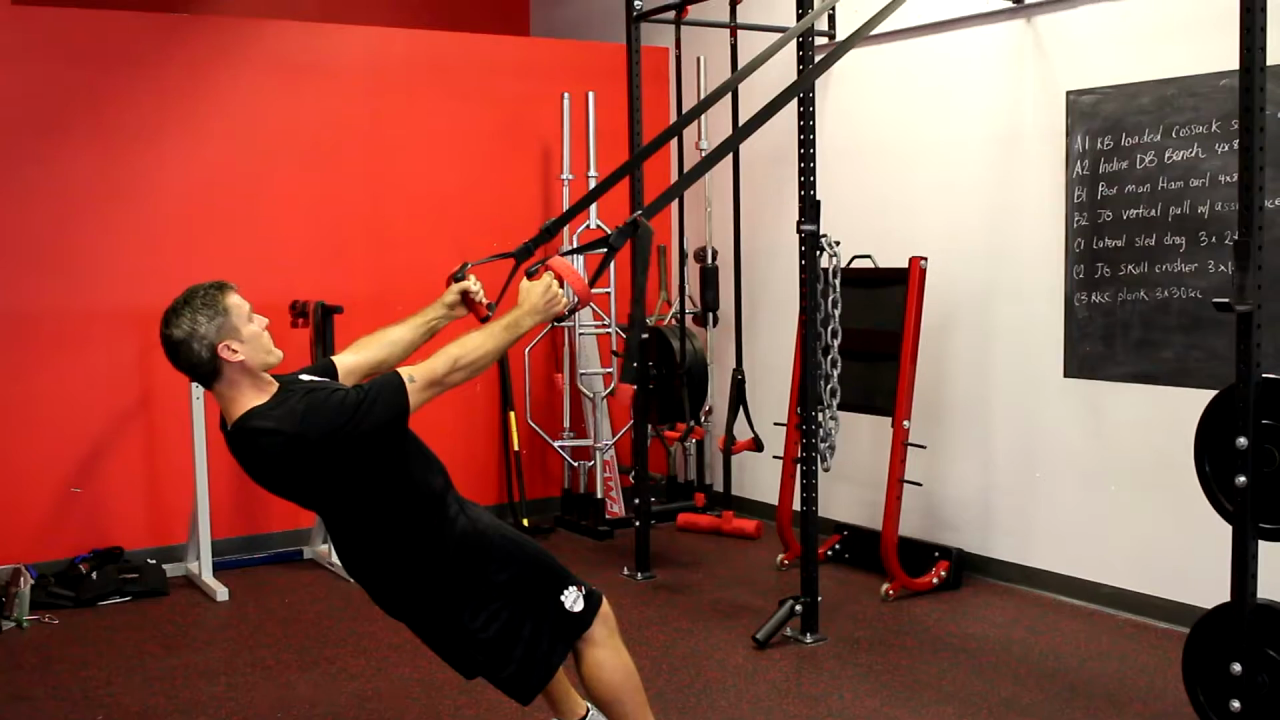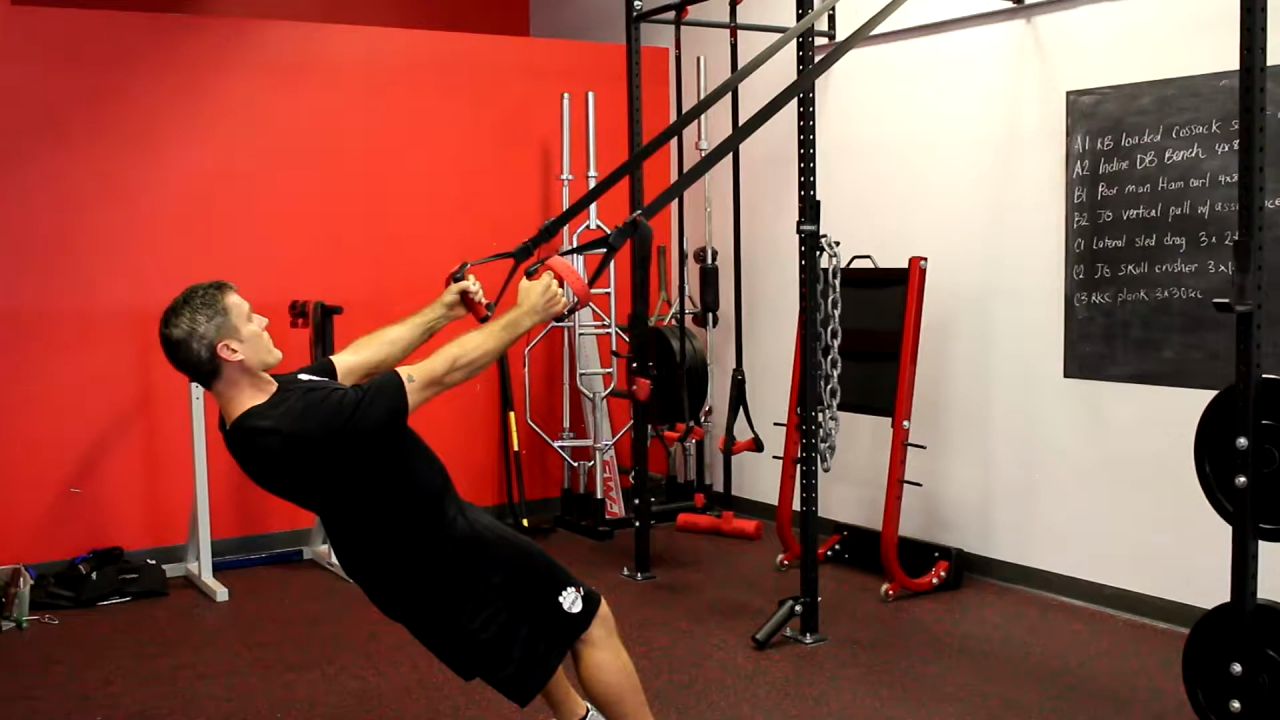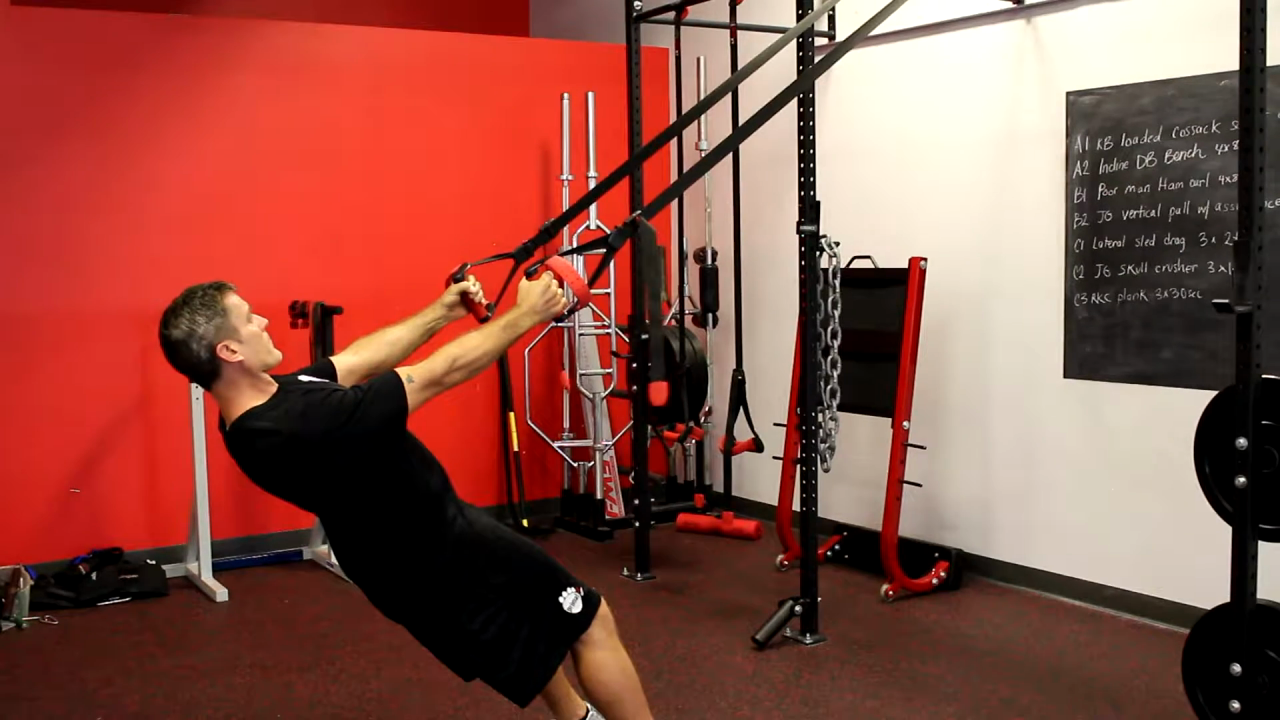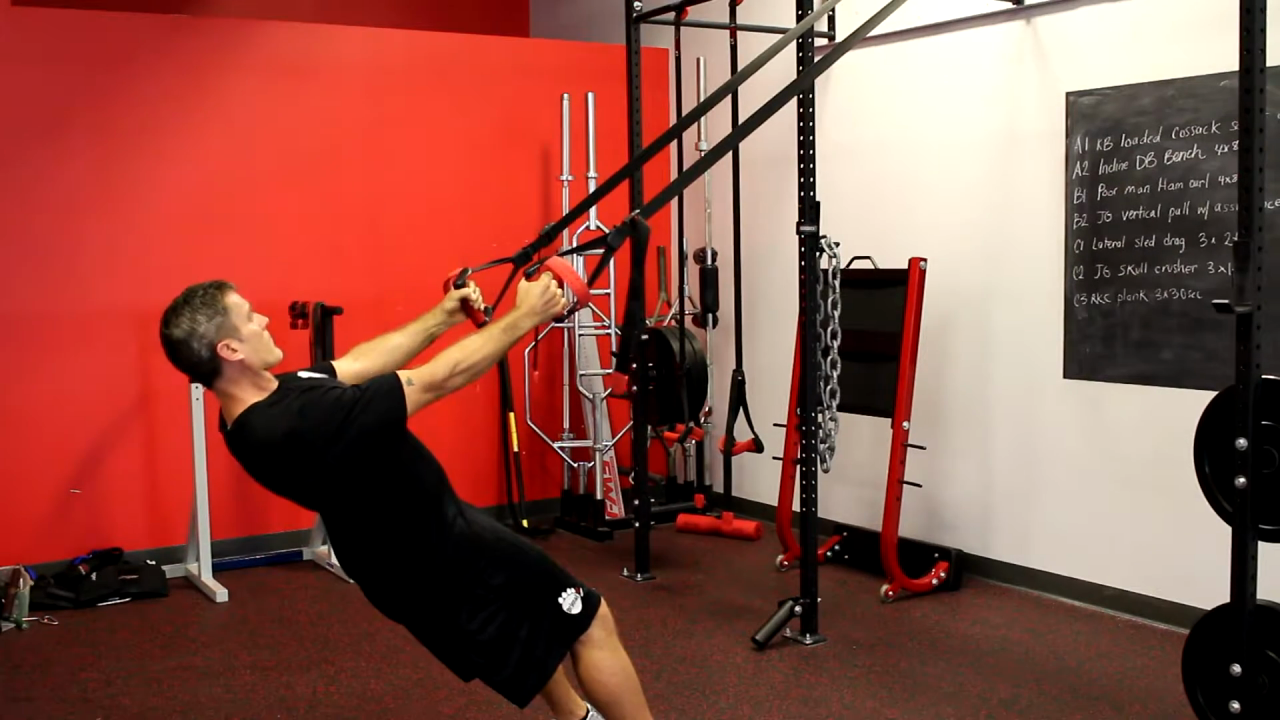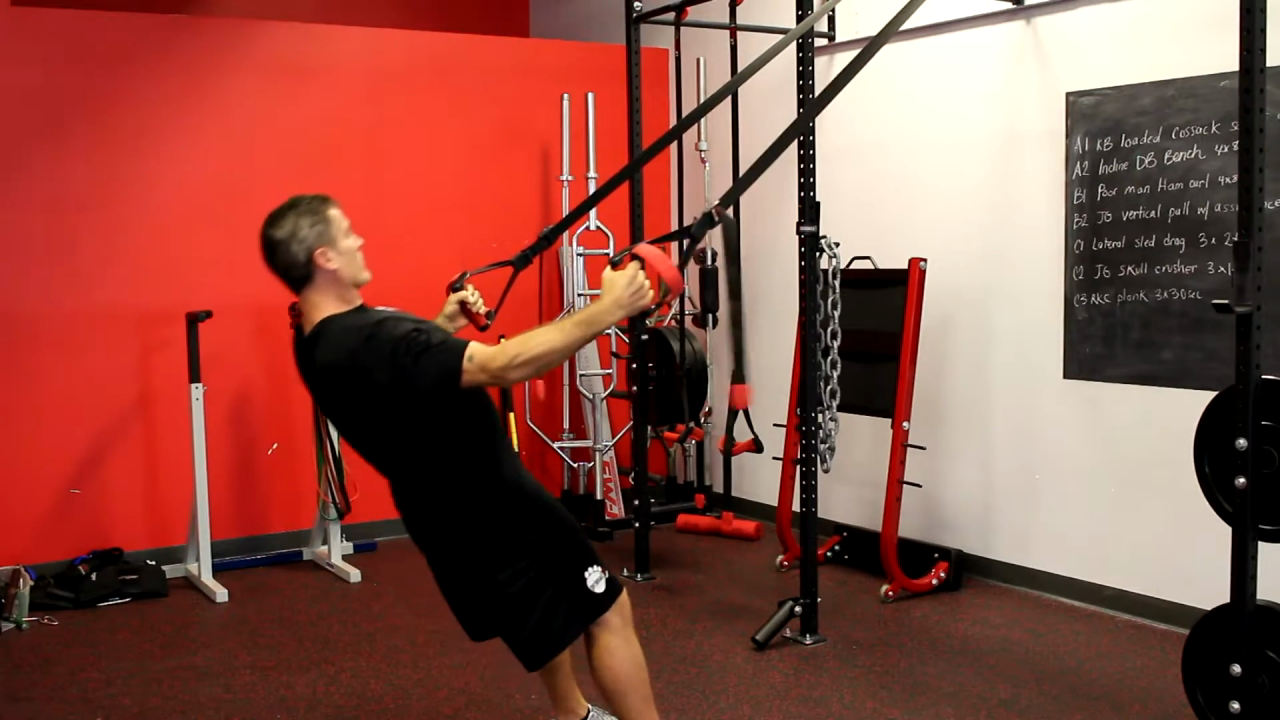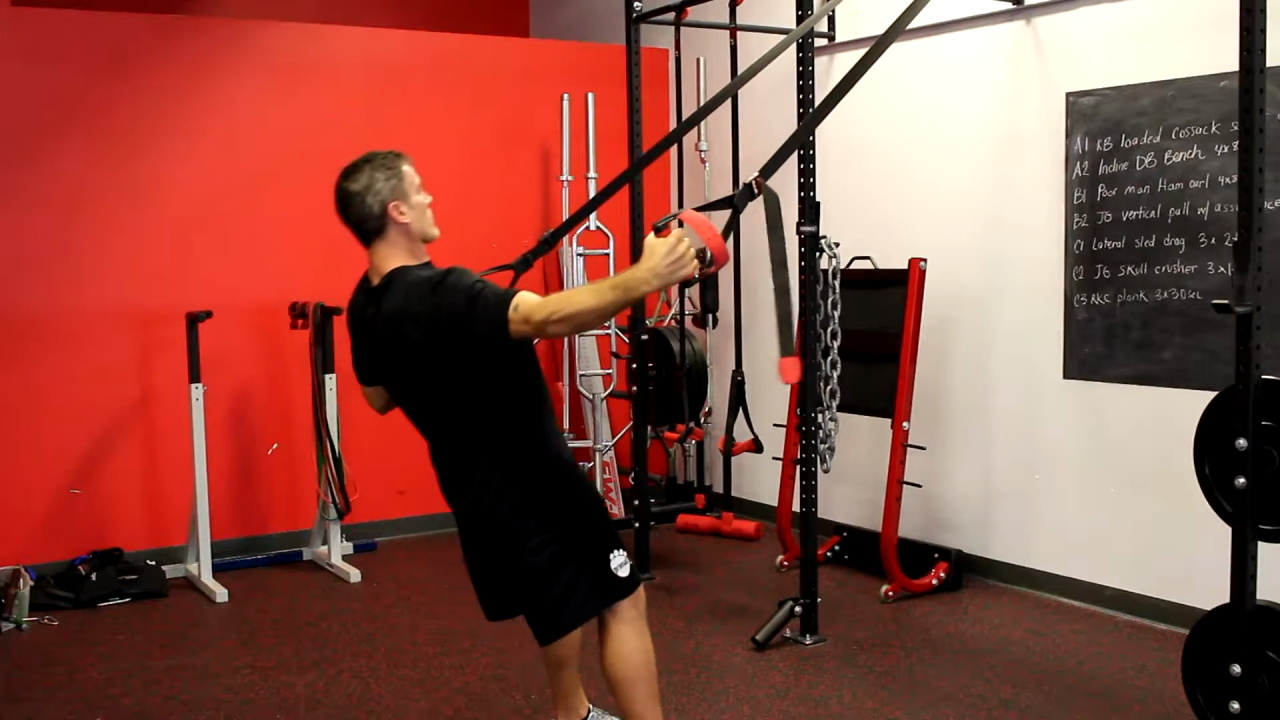
dt=0.5s
person 1, frame 1
left shoulder: (265, 406)
right shoulder: (310, 422)
left elbow: (361, 358)
right elbow: (440, 374)
left wrist: (443, 310)
right wrist: (527, 314)
left hip: (421, 539)
right hip: (445, 555)
left knee: (547, 618)
right knee: (594, 622)
person 1, frame 2
left shoulder: (268, 403)
right shoulder: (309, 422)
left elbow: (360, 358)
right elbow: (441, 373)
left wrist: (442, 310)
right wrist: (526, 314)
left hip: (418, 544)
right hip: (445, 557)
left knee: (544, 618)
right knee: (593, 623)
person 1, frame 3
left shoulder: (264, 405)
right shoulder: (305, 426)
left elbow: (360, 359)
right elbow: (439, 374)
left wrist: (442, 311)
right wrist: (526, 314)
left hip: (418, 541)
right hip: (442, 559)
left knee: (544, 618)
right knee: (592, 625)
person 1, frame 4
left shoulder: (263, 411)
right shoulder: (303, 421)
left elbow: (357, 370)
right elbow: (437, 382)
left wrist: (441, 318)
right wrist: (525, 316)
left hip: (411, 541)
right hip: (438, 558)
left knee: (544, 617)
right knee: (591, 624)
person 1, frame 5
left shoulder: (324, 340)
right shoulder: (365, 343)
right elbow: (502, 366)
left wrist: (445, 324)
right wrist: (608, 309)
left hip: (450, 502)
right hip: (484, 506)
left knee: (557, 607)
right knee: (608, 613)
person 1, frame 6
left shoulder: (368, 305)
right shoulder: (439, 296)
left elbow: (379, 397)
right elbow: (547, 318)
right wrist: (648, 275)
left hip: (478, 482)
right hip: (526, 479)
left knee: (562, 594)
right knee: (622, 603)
